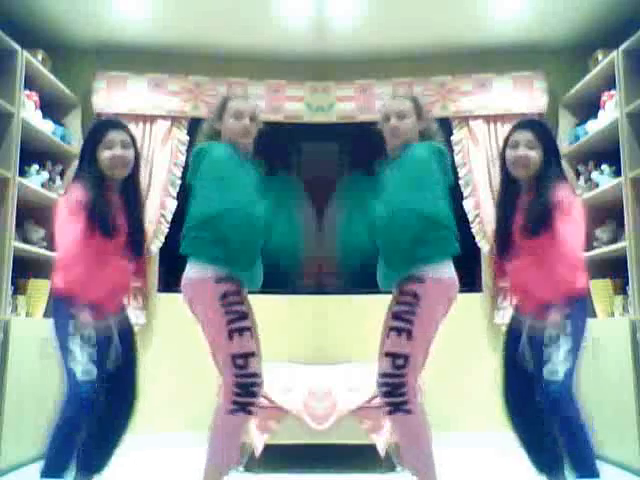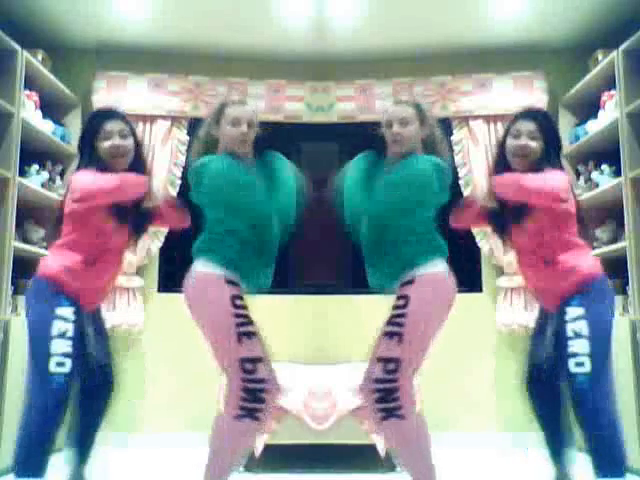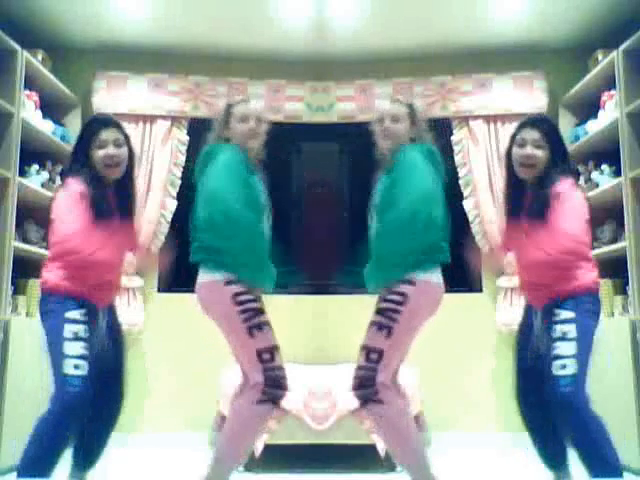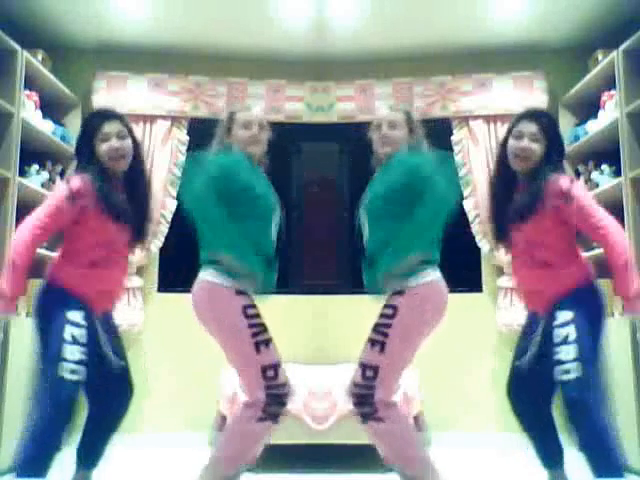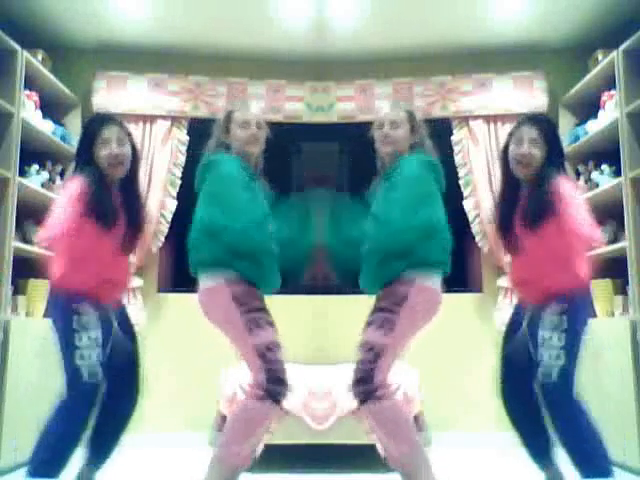
dt=0.3s
person 1, frame 1
left shoulder: (239, 166)
right shoulder: (218, 159)
left elbow: (248, 220)
right elbow: (239, 212)
left hip: (227, 282)
right hip: (212, 279)
left knee: (240, 385)
right knee: (244, 384)
person 1, frame 2
left shoulder: (244, 171)
right shoulder: (221, 171)
left elbow: (281, 219)
right elbow: (276, 210)
left wrist: (279, 173)
right wrist: (281, 168)
left hip: (224, 285)
right hip: (215, 282)
left knee: (259, 387)
right knee: (252, 389)
person 1, frame 3
left shoulder: (248, 170)
right shoulder: (227, 160)
right elbow: (225, 212)
left wrist: (260, 271)
right wrist: (258, 269)
left hip: (237, 284)
right hip: (226, 283)
left knee: (258, 382)
right knee: (270, 381)
person 1, frame 4
left shoulder: (252, 178)
right shoulder: (234, 170)
right elbow: (198, 184)
right wrist: (229, 247)
left hip: (235, 293)
right hip: (223, 292)
left knee: (272, 393)
right knee: (270, 394)
person 1, frame 5
left shoulder: (250, 179)
right shoulder: (226, 170)
left elbow: (258, 234)
right elbow: (227, 226)
left hip: (243, 289)
right hip: (226, 286)
left knee: (269, 384)
right knee: (271, 379)
person 2, frame 1
left shoulder: (421, 159)
right shoulder: (399, 166)
left elbow: (407, 210)
right elbow: (390, 219)
left hip: (427, 279)
right hip: (411, 282)
left knee: (395, 384)
right knee: (398, 384)
person 2, frame 2
left shoulder: (418, 170)
right shoulder: (394, 170)
left elbow: (363, 207)
right elbow: (358, 219)
left wrist: (359, 168)
right wrist: (360, 172)
left hip: (424, 283)
right hip: (415, 286)
left knee: (388, 388)
right knee: (377, 388)
person 2, frame 3
left shoulder: (412, 162)
right shoulder: (390, 171)
left elbow: (419, 209)
left wrist: (385, 270)
right wrist: (379, 272)
left hip: (412, 283)
right hip: (402, 284)
left knee: (369, 382)
right knee: (380, 383)
person 2, frame 4
left shoulder: (405, 169)
right shoulder: (388, 178)
left elbow: (442, 186)
left wrist: (413, 248)
left hip: (416, 292)
right hip: (404, 293)
left knee: (369, 395)
right knee: (366, 393)
person 2, frame 5
left shoulder: (414, 171)
right shoulder: (387, 179)
left elbow: (411, 226)
right elbow: (377, 233)
left wrist: (355, 234)
left hip: (413, 287)
right hip: (395, 289)
left knee: (368, 378)
right knee: (369, 384)
person 3, frame 1
left shoulder: (129, 201)
right shoulder: (80, 195)
right elbow: (71, 253)
left wrist: (143, 292)
right wrist: (80, 308)
left hip: (114, 312)
right hip: (80, 310)
left knee: (121, 401)
right knee: (84, 395)
person 3, frame 2
left shoulder: (134, 198)
right shoulder: (85, 179)
left elbow: (180, 219)
right elbow: (108, 187)
left wrist: (156, 199)
right wrist: (143, 183)
left hip: (88, 303)
right hip: (55, 293)
left knee: (100, 385)
right knee: (52, 389)
person 3, frame 3
left shoulder: (119, 198)
right shoulder: (75, 190)
left elbow: (114, 241)
right elbow: (71, 241)
left wrist: (139, 251)
right wrist: (132, 252)
left hip: (101, 306)
right hip: (67, 301)
left knee: (108, 397)
right knee: (73, 395)
person 3, frame 4
left shoulder: (129, 190)
right shoulder: (80, 187)
right elbow: (31, 232)
left hip: (99, 310)
right hip: (67, 302)
left knee: (117, 393)
right knee: (60, 397)
person 3, frame 5
left shoulder: (127, 194)
right shoulder: (81, 188)
right elbow: (55, 235)
left hip: (110, 305)
right hip: (78, 300)
left knee: (125, 391)
right knee: (83, 393)
person 4, frame 1
left shoulder: (559, 195)
right shoulder: (510, 201)
left elbow: (568, 253)
left wrist: (559, 308)
right wrist: (496, 288)
left hip: (558, 311)
right hip: (525, 313)
left knee: (555, 395)
right knee: (518, 400)
person 4, frame 2
left shoulder: (554, 179)
right shoulder: (505, 198)
left elbow: (535, 187)
right elbow: (459, 219)
left wrist: (497, 183)
right wrist: (482, 199)
left hip: (584, 294)
right hip: (551, 303)
left knee: (587, 388)
right knee: (540, 385)
person 4, frame 3
left shoulder: (564, 190)
right shoulder: (520, 198)
left elbow: (569, 240)
right elbow: (520, 240)
left wrist: (507, 252)
right wrist: (498, 252)
left hip: (573, 301)
right hip: (538, 306)
left knee: (567, 395)
right knee: (531, 396)
person 4, frame 4
left shoulder: (559, 187)
right shoulder: (509, 190)
left elbow: (608, 231)
left hip: (572, 302)
right hip: (540, 309)
left knee: (578, 396)
right knee: (522, 393)
person 4, frame 5
left shoulder: (559, 188)
right shoulder: (512, 194)
left elbow: (584, 236)
left hip: (561, 300)
right hip: (530, 304)
left knee: (556, 393)
right knee: (513, 390)
